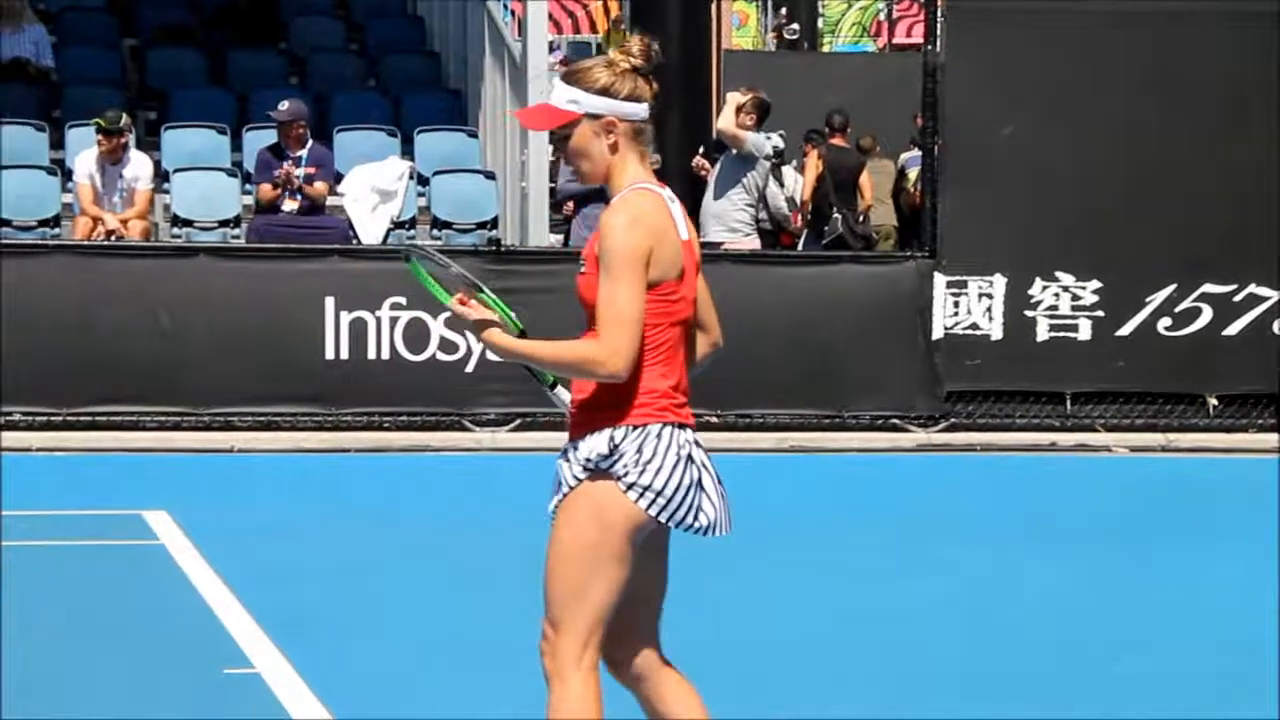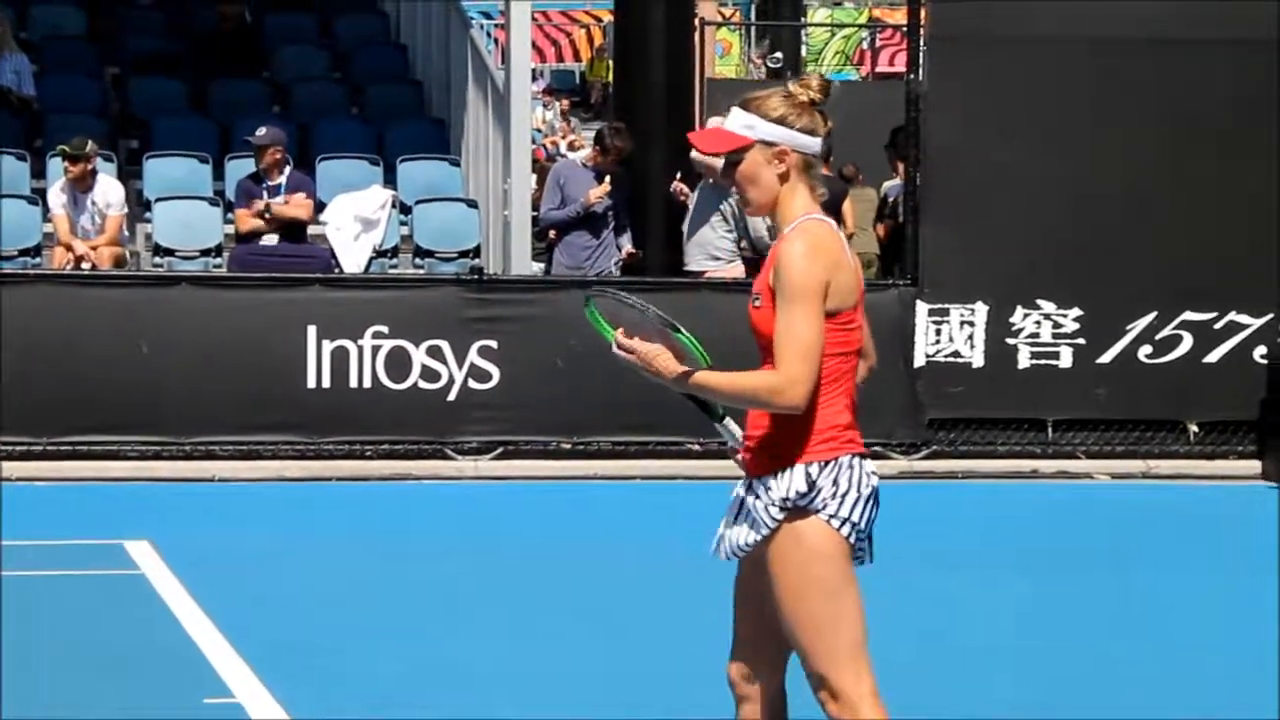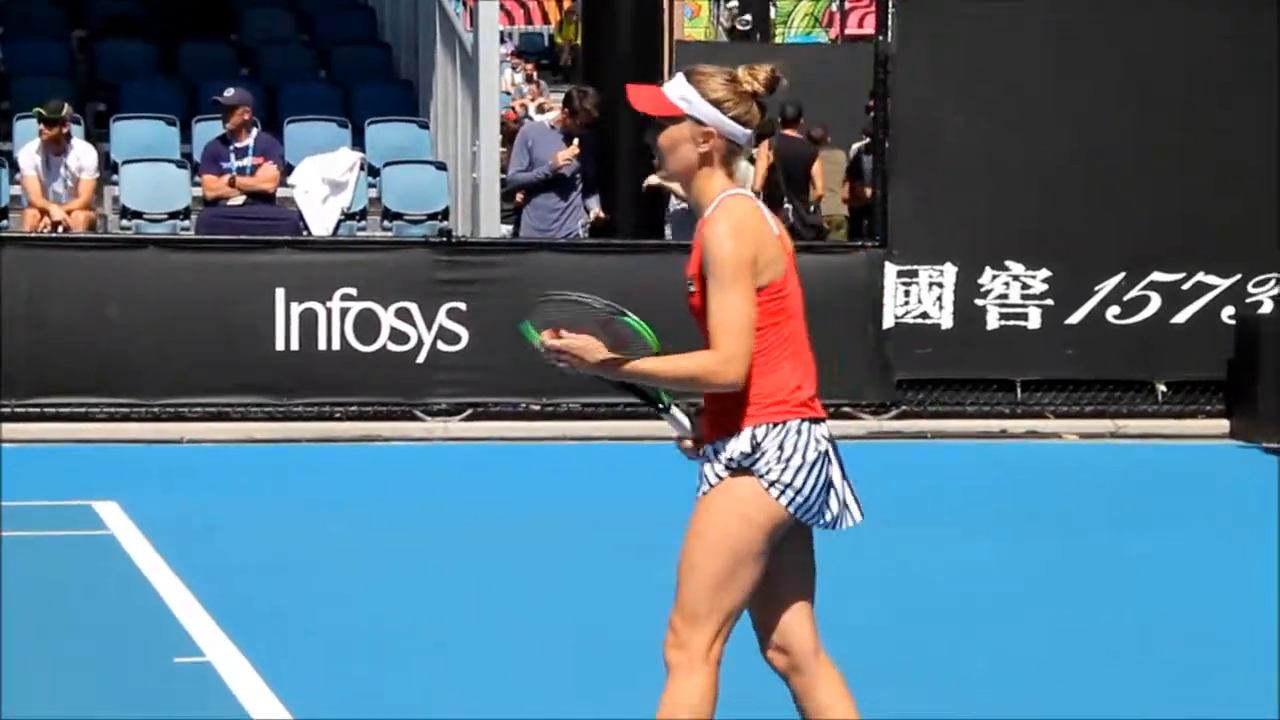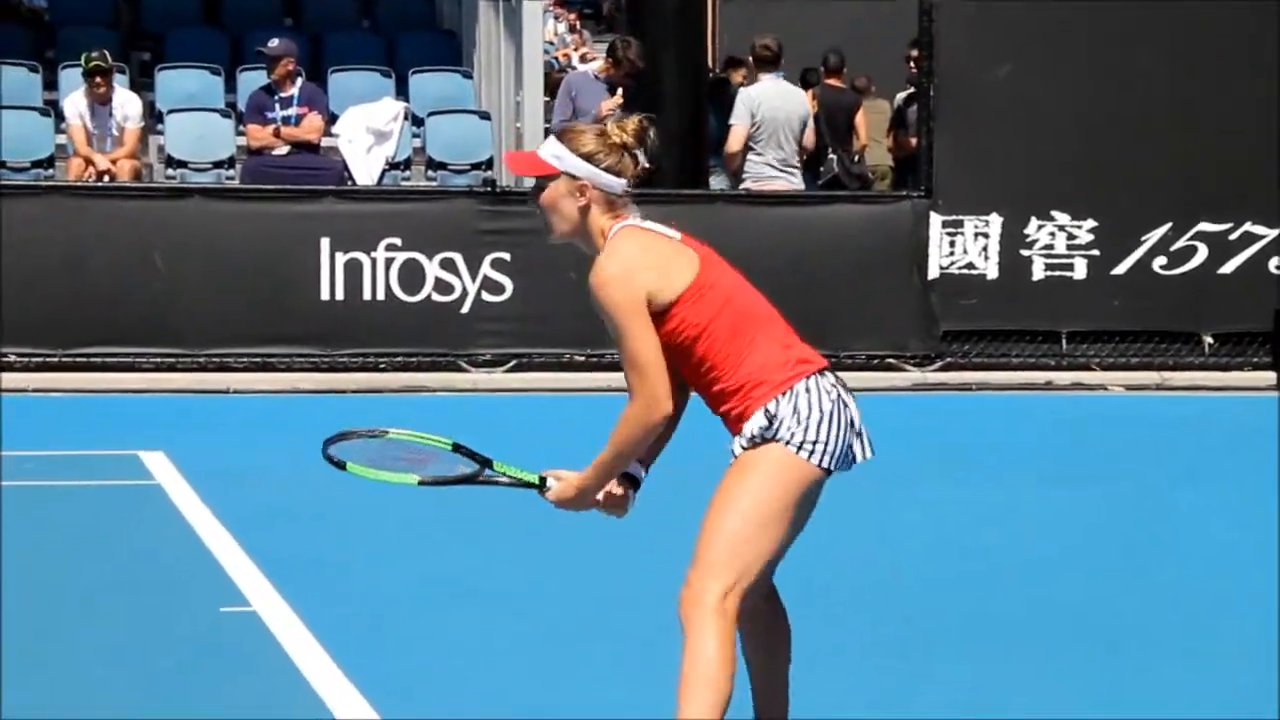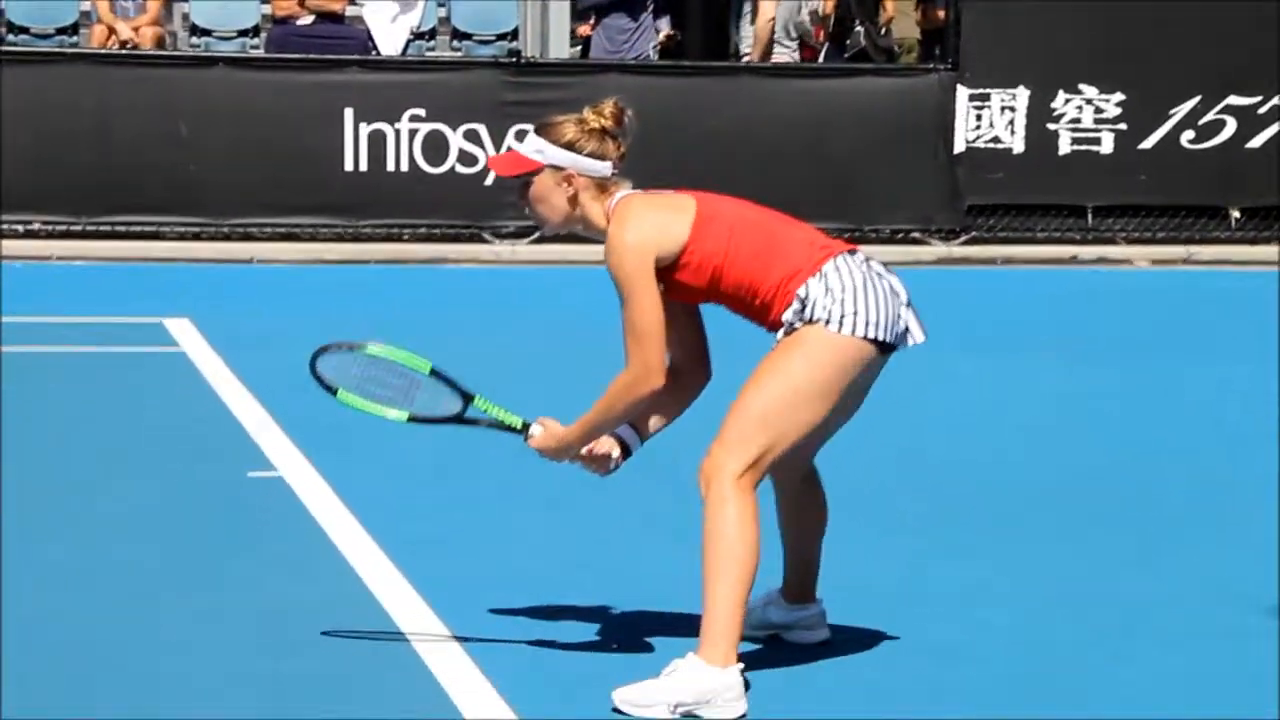
dt=1s
person 1, frame 1
left shoulder: (627, 218)
right shoulder: (664, 209)
left elbow: (612, 357)
right elbow: (706, 335)
left wrist: (503, 341)
left hip: (624, 451)
right hip: (651, 446)
left knee: (567, 652)
right knee: (633, 654)
person 1, frame 2
left shoulder: (802, 249)
right shoulder: (816, 241)
left elbow: (791, 387)
right elbow: (863, 356)
left wrist: (679, 374)
left hip: (807, 485)
right hip: (789, 484)
person 1, frame 3
left shoulder: (727, 228)
right shoulder: (736, 216)
left elbow: (726, 366)
left wrist: (612, 365)
right wrist: (709, 423)
left hip: (761, 449)
right hip: (774, 445)
left knee: (688, 648)
right knee: (792, 646)
person 1, frame 4
left shoulder: (613, 269)
right shoulder: (646, 249)
left elbow: (655, 407)
right elbow: (667, 390)
left wrist: (587, 483)
right wrist: (629, 474)
left hip: (790, 416)
right hip: (814, 405)
left knee: (704, 601)
right knee: (748, 585)
person 1, frame 5
left shoulder: (629, 232)
right shoulder: (654, 225)
left elbow: (644, 375)
right elbow: (690, 368)
left wrist: (569, 438)
right wrist: (623, 438)
left hip: (837, 303)
right hip: (861, 293)
left knee: (725, 470)
right knee: (784, 455)
right ankle: (798, 606)
